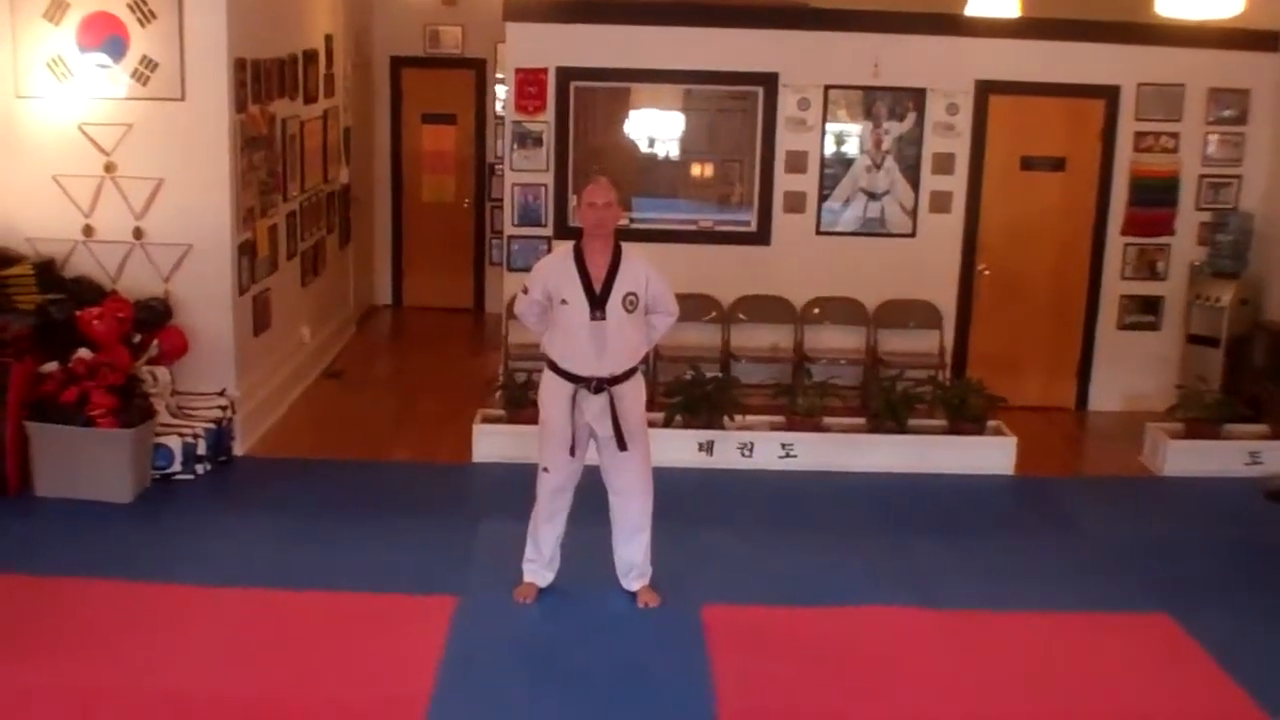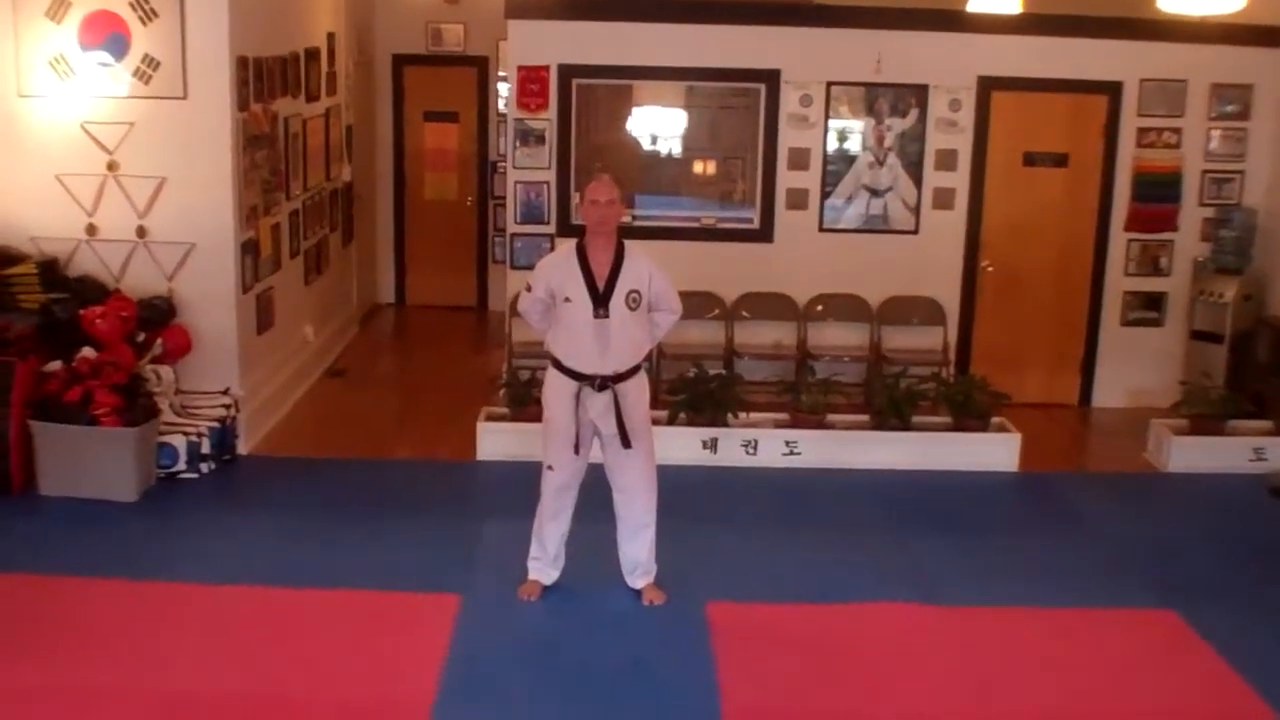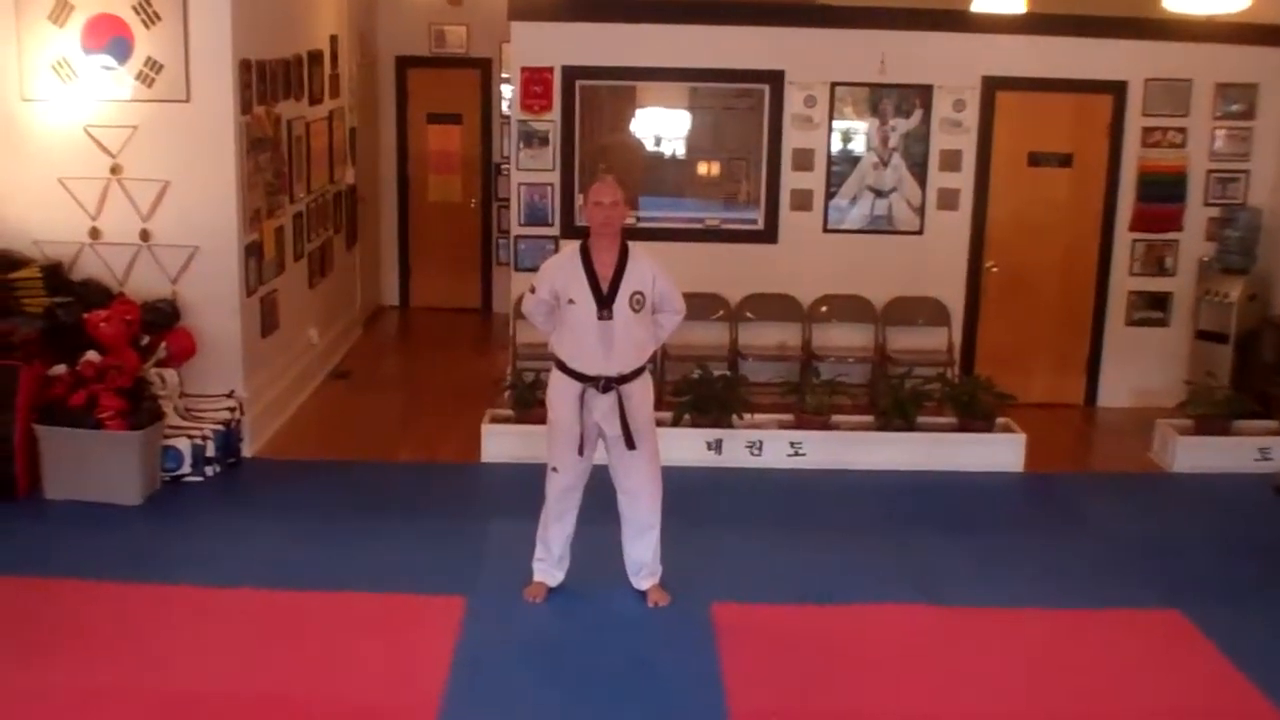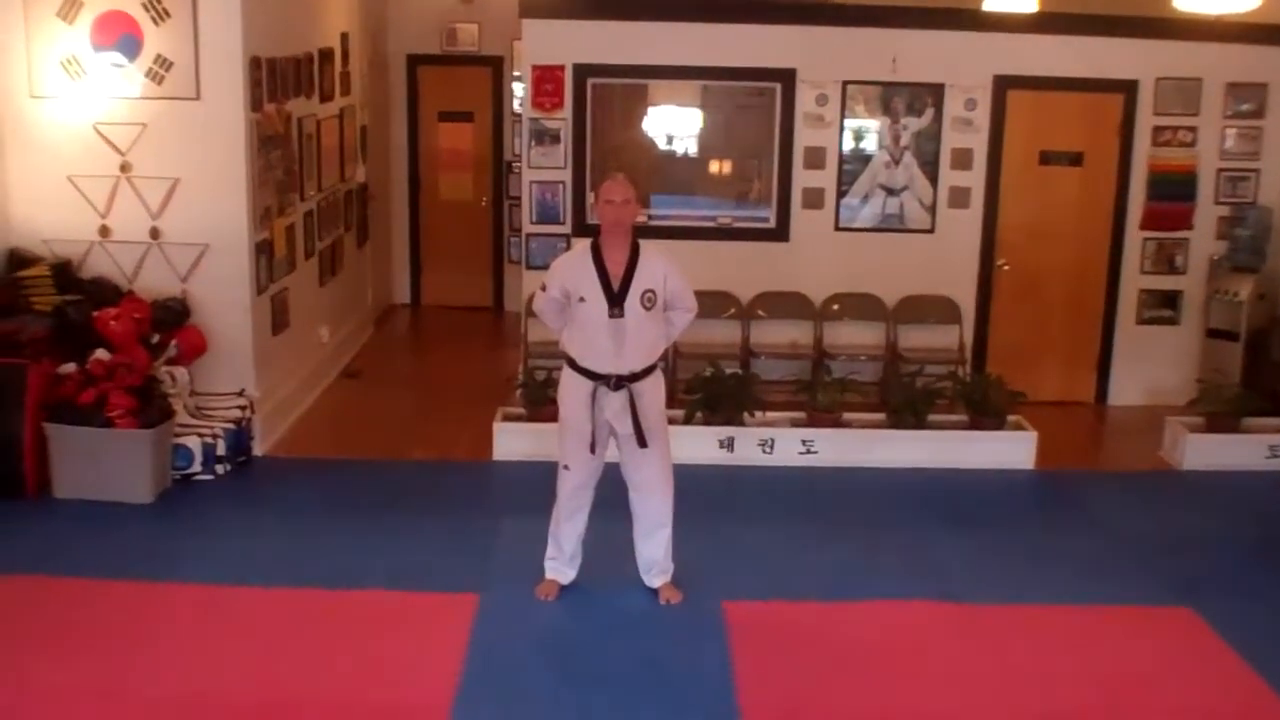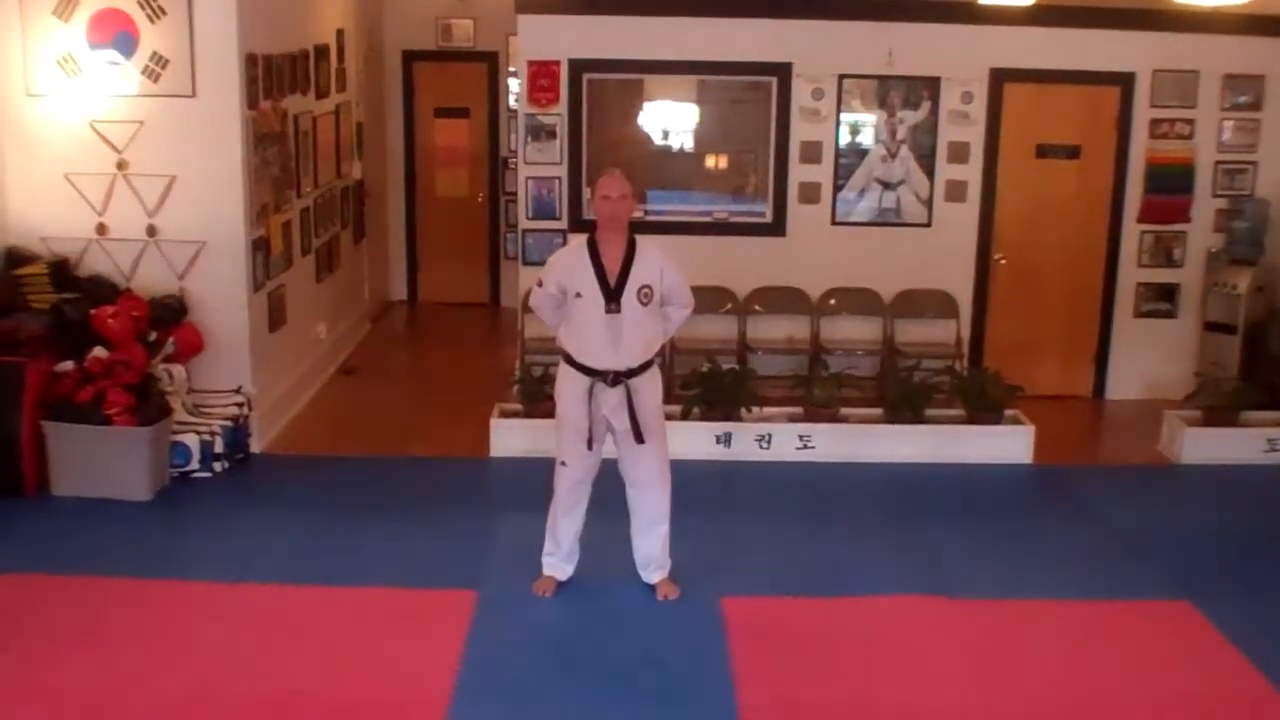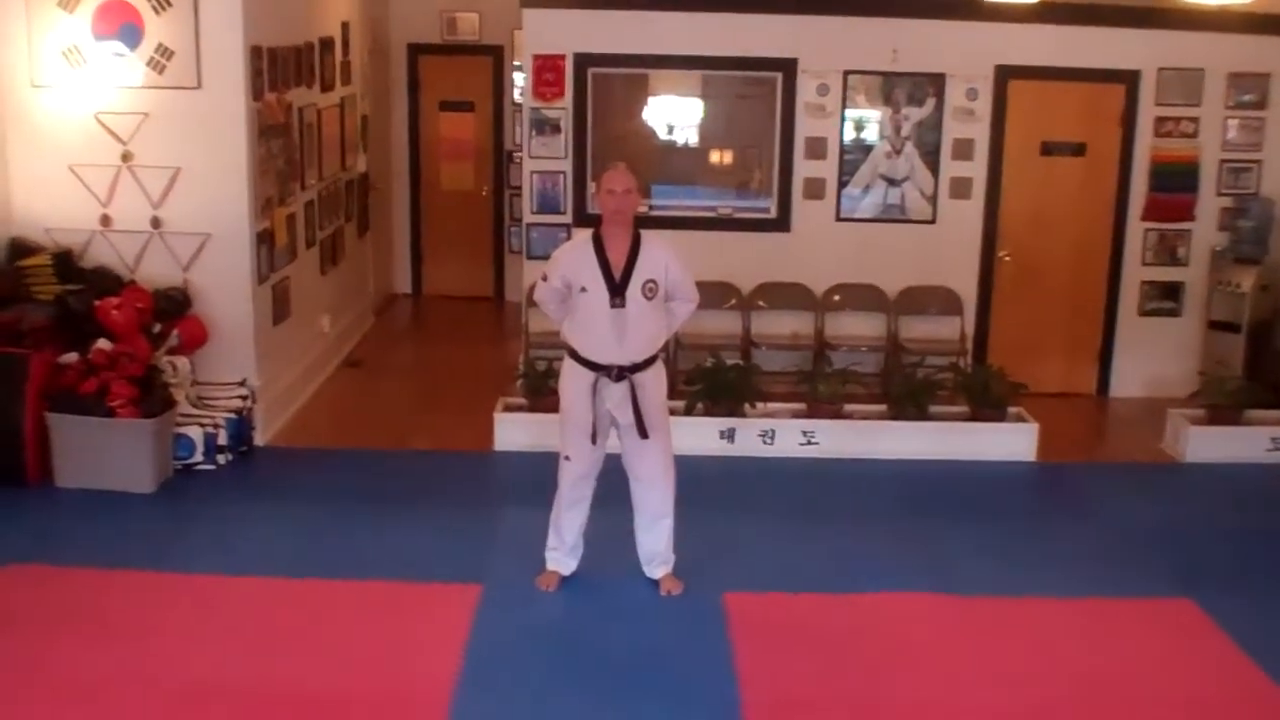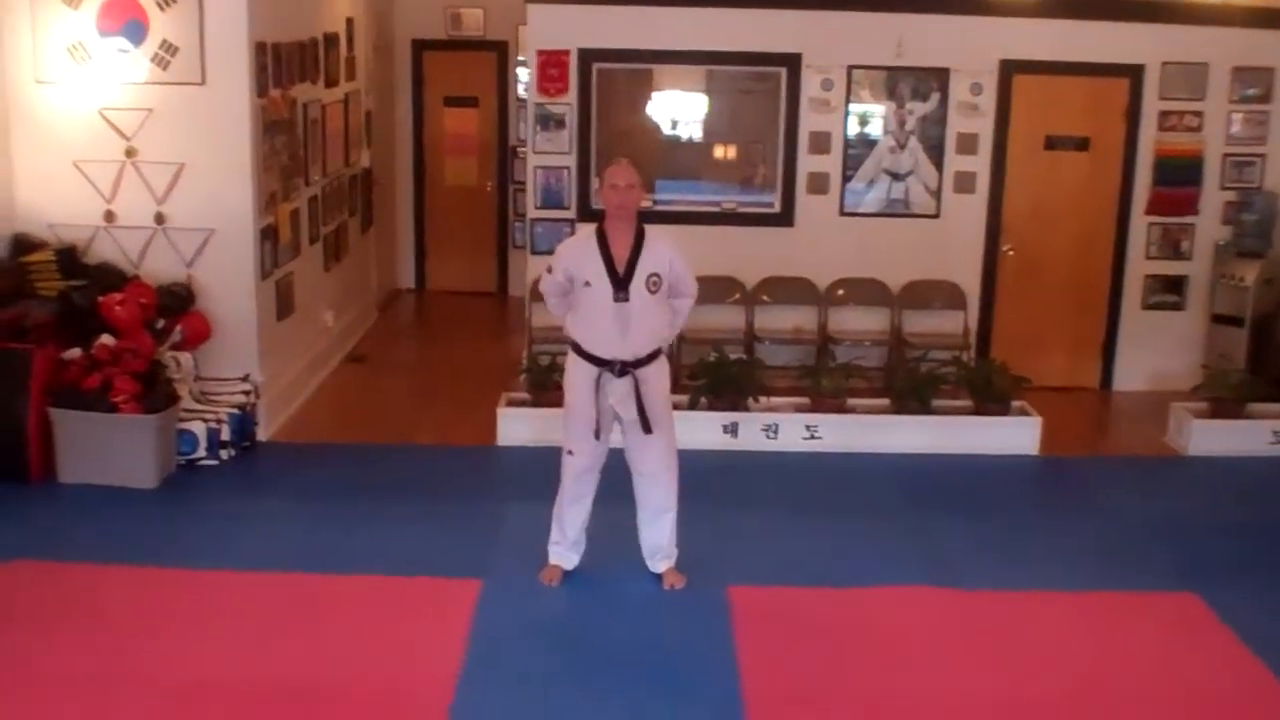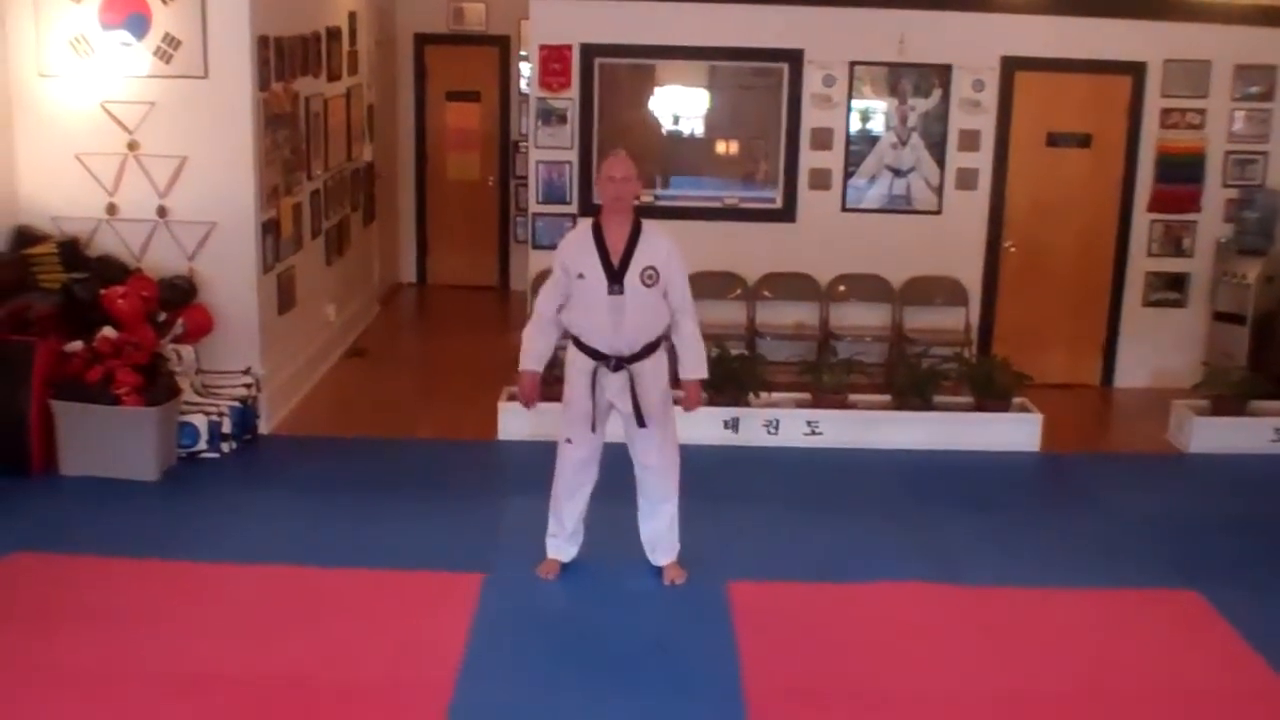
dt=0.3s
person 1, frame 1
left shoulder: (640, 270)
right shoulder: (552, 268)
left elbow: (666, 312)
right elbow: (526, 310)
left wrist: (636, 345)
right wrist: (560, 341)
left hip: (621, 392)
right hip: (565, 391)
left knee: (633, 487)
right knee: (553, 484)
left ankle: (637, 578)
right ankle: (536, 573)
person 1, frame 2
left shoulder: (643, 268)
right shoulder: (555, 266)
left elbow: (670, 310)
right elbow: (530, 308)
left wrist: (639, 343)
right wrist: (564, 339)
left hip: (625, 390)
right hip: (568, 389)
left knee: (637, 485)
right knee: (558, 482)
left ankle: (642, 576)
right ankle: (541, 570)
person 1, frame 3
left shoulder: (646, 269)
right shoulder: (559, 268)
left elbow: (673, 310)
right elbow: (535, 309)
left wrist: (642, 344)
right wrist: (569, 341)
left hip: (629, 391)
right hip: (573, 390)
left knee: (642, 486)
right knee: (562, 483)
left ankle: (647, 576)
right ankle: (546, 572)
person 1, frame 4
left shoulder: (658, 267)
right shoulder: (570, 266)
left elbow: (684, 309)
right elbow: (545, 307)
left wrist: (653, 343)
right wrist: (579, 338)
left hip: (640, 390)
right hip: (584, 388)
left knee: (653, 484)
right knee: (574, 481)
left ankle: (658, 575)
right ankle: (558, 570)
person 1, frame 5
left shoulder: (654, 262)
right shoulder: (566, 261)
left elbow: (681, 304)
right elbow: (542, 303)
left wrist: (650, 339)
right wrist: (576, 335)
left hip: (637, 385)
right hip: (580, 384)
left knee: (651, 480)
right knee: (571, 477)
left ankle: (656, 570)
right ankle: (556, 566)
person 1, frame 6
left shoulder: (660, 256)
right shoulder: (571, 255)
left elbow: (686, 299)
right elbow: (546, 297)
left wrist: (652, 334)
right wrist: (582, 331)
left hip: (642, 379)
right hip: (585, 378)
left knee: (654, 475)
right knee: (575, 472)
left ankle: (660, 565)
right ankle: (559, 561)
person 1, frame 7
left shoulder: (664, 251)
right shoulder: (574, 250)
left elbow: (685, 295)
right elbow: (552, 292)
left wrist: (658, 335)
right wrist: (584, 328)
left hip: (646, 375)
right hip: (589, 374)
left knee: (658, 469)
right knee: (578, 467)
left ankle: (663, 560)
right ankle: (562, 555)
person 1, frame 8
left shoulder: (661, 245)
right shoulder: (574, 244)
left elbow: (683, 311)
right elbow: (548, 306)
left wrist: (693, 373)
right wrist: (531, 365)
left hip: (645, 369)
right hip: (587, 367)
left knee: (659, 464)
right knee: (575, 460)
left ankle: (665, 554)
right ankle: (560, 549)
